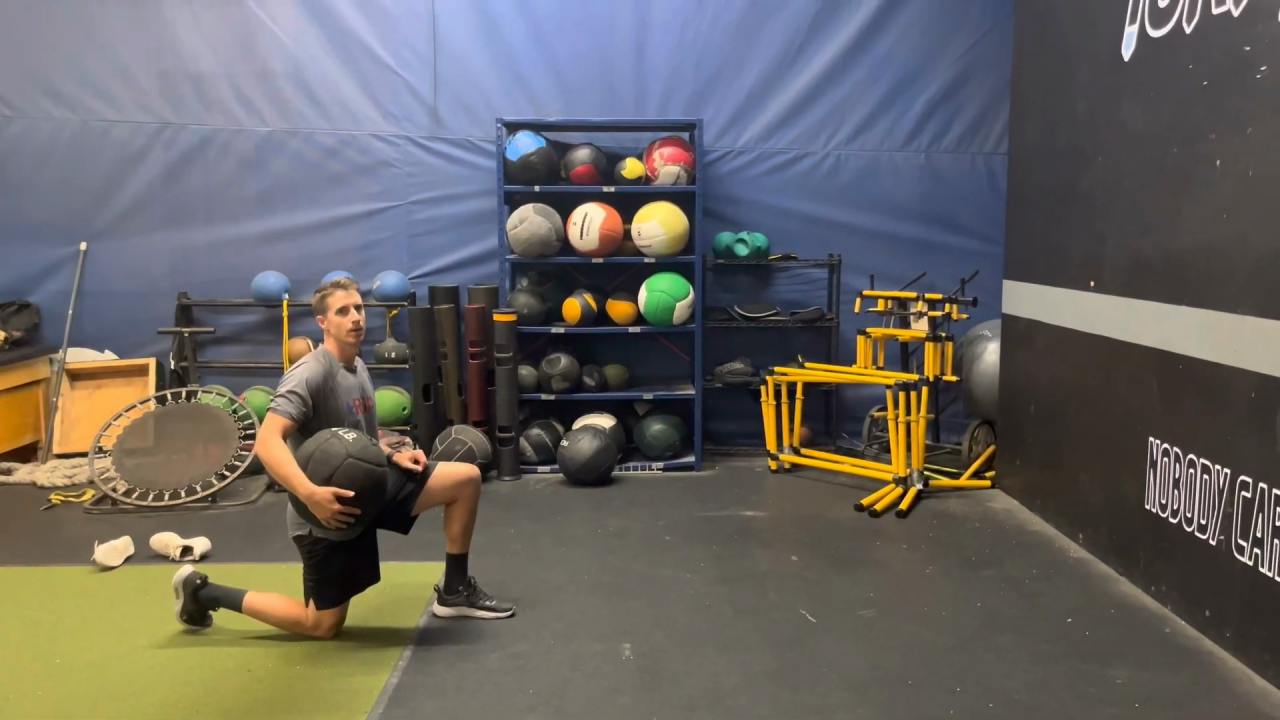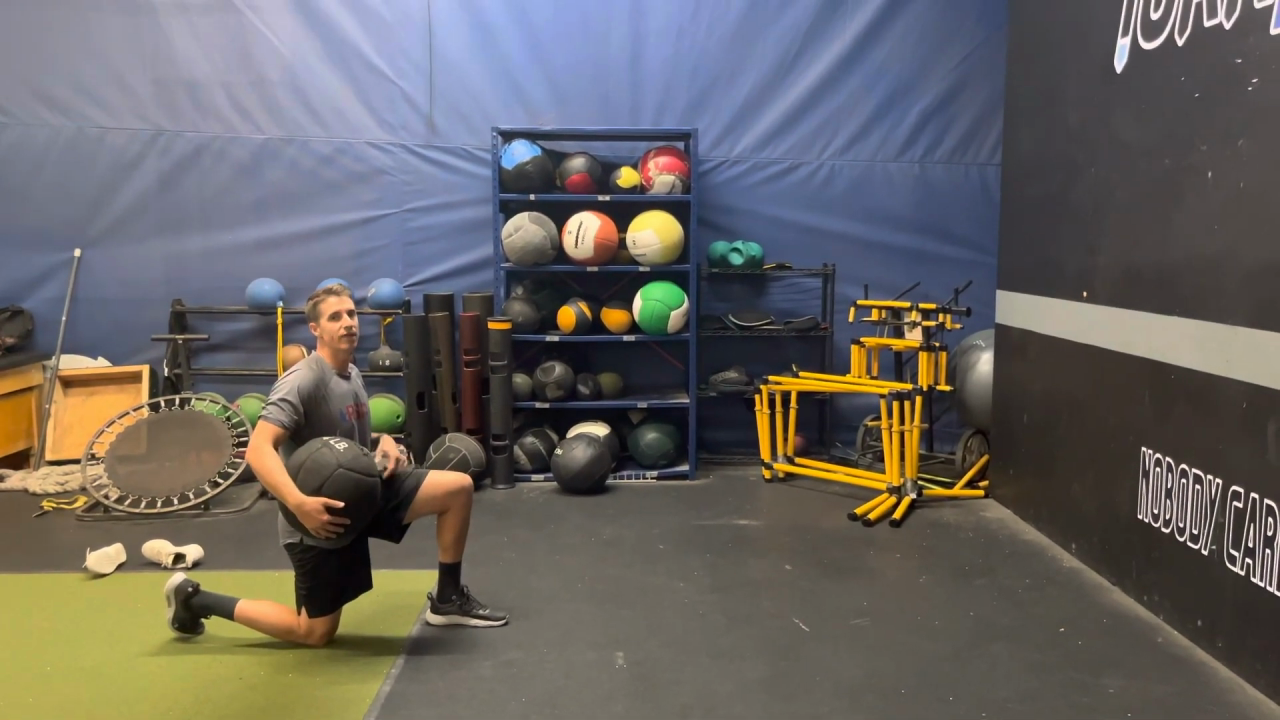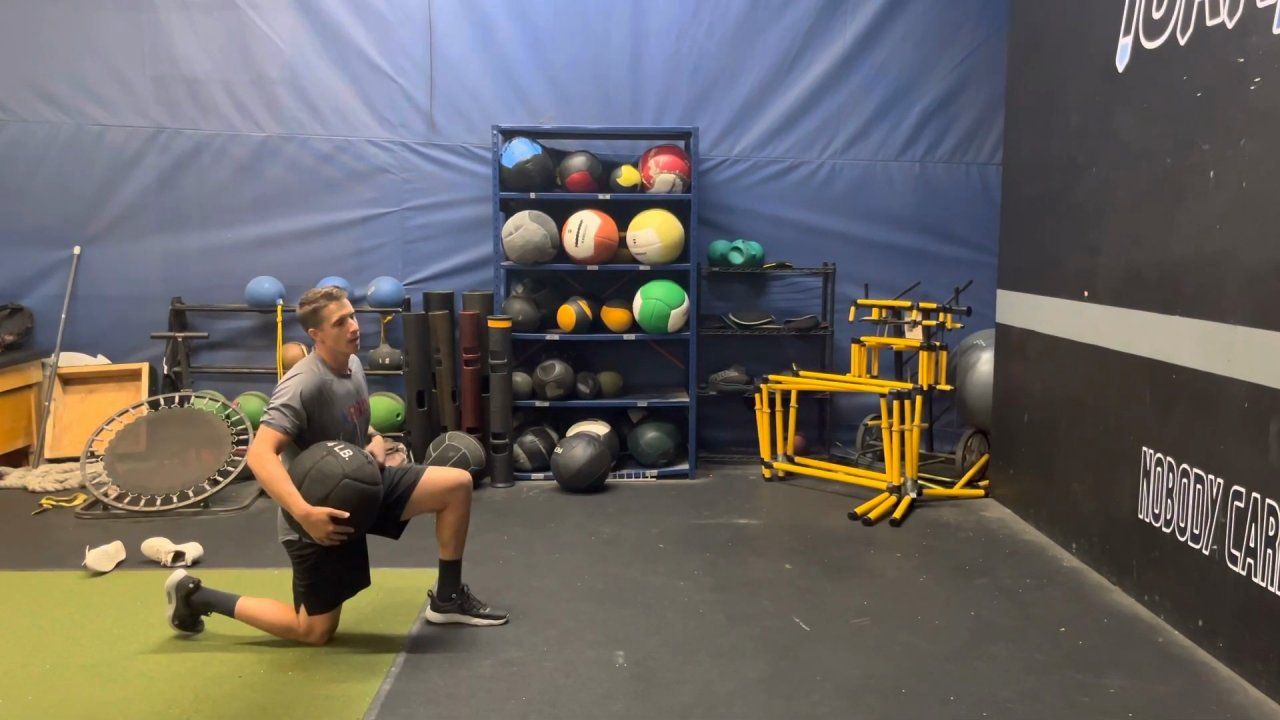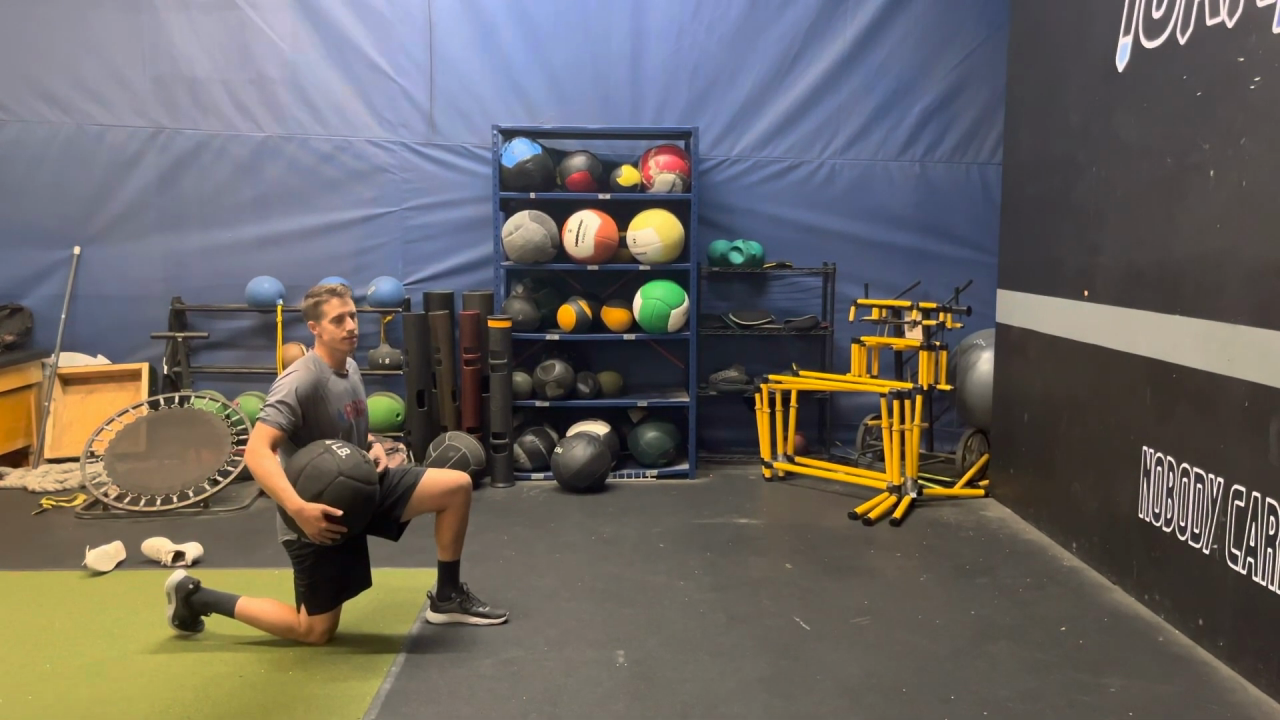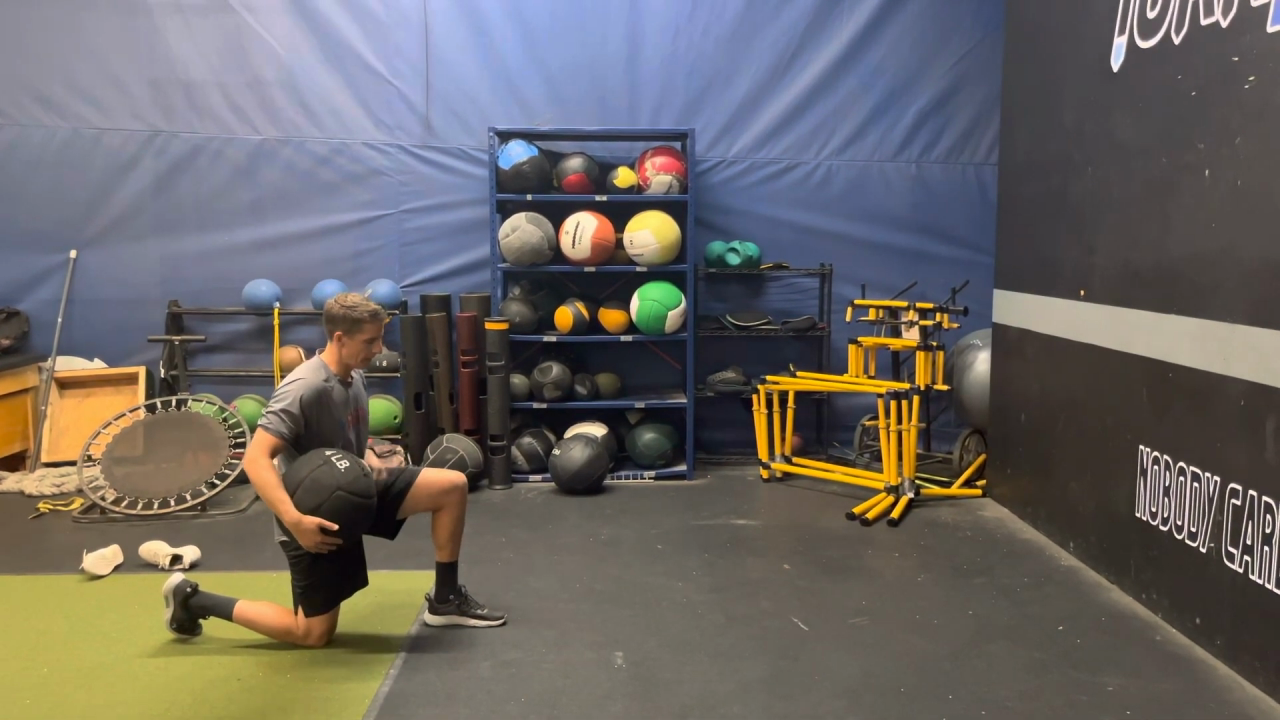
dt=1s
person 1, frame 1
left shoulder: (358, 367)
right shoulder: (310, 375)
right elbow: (267, 442)
left wrist: (393, 454)
right wrist: (310, 494)
right hip: (328, 511)
left knee: (466, 477)
right knee: (323, 624)
left ankle: (455, 591)
right ankle: (203, 591)
person 1, frame 2
left shoulder: (352, 374)
right shoulder: (302, 382)
right elbow: (258, 449)
left wrist: (383, 442)
right wrist: (299, 504)
right hip: (320, 519)
left knee: (459, 487)
right knee: (315, 631)
left ankle: (448, 600)
right ankle: (194, 599)
person 1, frame 3
left shoulder: (353, 365)
right shoulder: (304, 385)
right elbow: (261, 455)
left wrist: (375, 439)
right wrist: (304, 513)
right hip: (322, 513)
left knee: (458, 484)
right knee: (315, 630)
left ankle: (448, 598)
right ankle: (195, 596)
person 1, frame 4
left shoulder: (350, 368)
right shoulder: (300, 383)
right elbow: (257, 451)
left wrist: (373, 445)
right wrist: (297, 509)
right hip: (319, 514)
left knee: (457, 486)
right knee: (316, 630)
left ankle: (447, 598)
right ankle: (194, 596)
person 1, frame 5
left shoulder: (354, 375)
right shoulder: (304, 389)
right elbow: (256, 458)
left wrist: (370, 458)
right wrist: (293, 520)
right hip: (316, 515)
left knee: (453, 485)
right knee: (314, 632)
left ankle: (446, 600)
right ankle: (192, 600)
